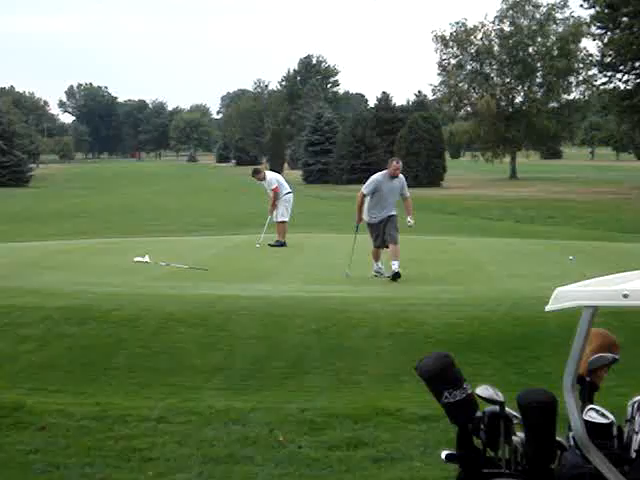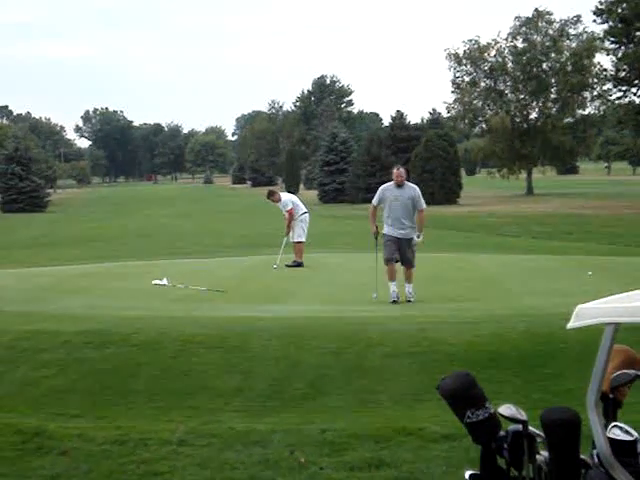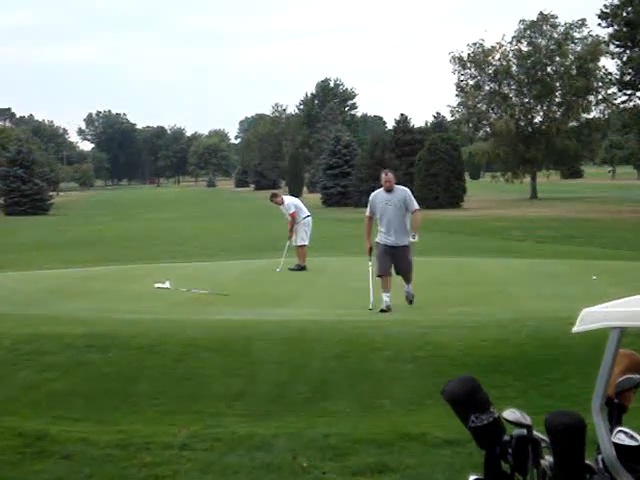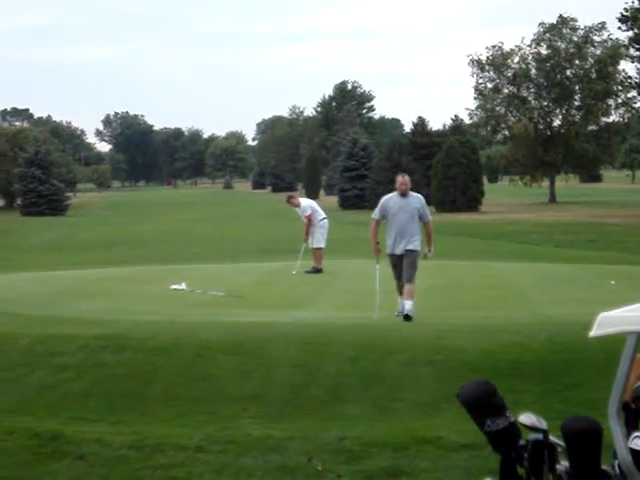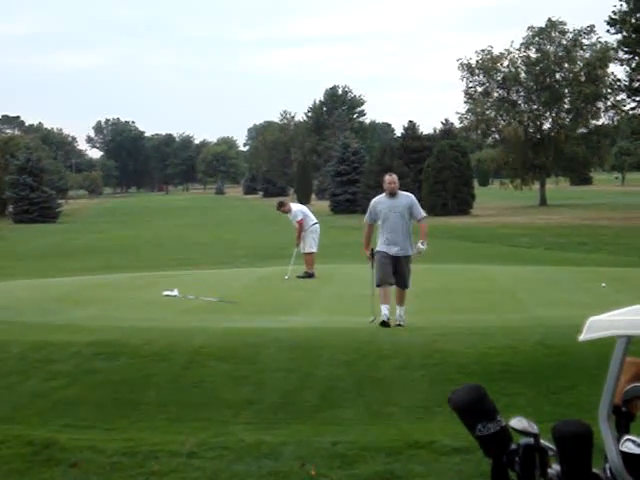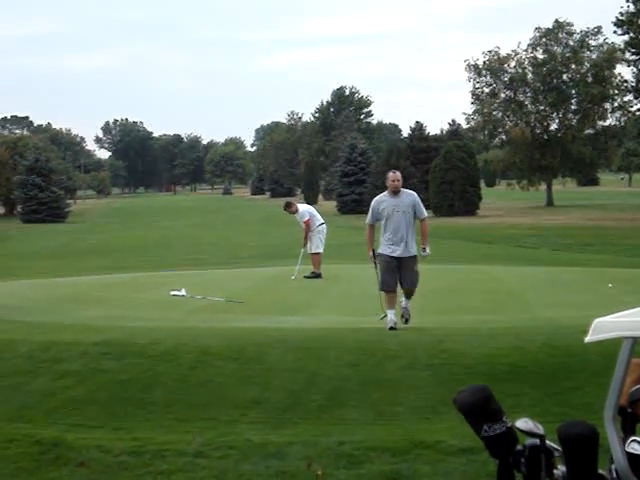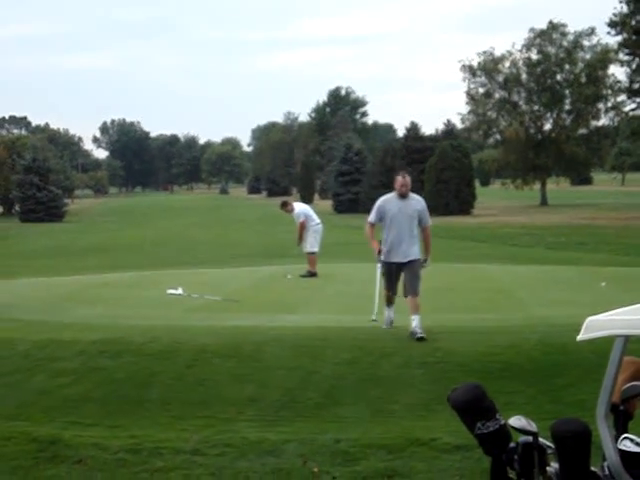
dt=0.4s
person 1, frame 1
left shoulder: (401, 179)
right shoulder: (376, 179)
left elbow: (406, 198)
right elbow: (361, 195)
left wrist: (409, 216)
right wrist: (358, 215)
left hip: (390, 214)
right hip: (373, 216)
left knee: (393, 240)
right knee: (378, 244)
left ankle: (395, 269)
right ankle: (377, 267)
person 1, frame 2
left shoulder: (414, 189)
right shoulder: (384, 189)
left elbow: (421, 211)
right elbow: (374, 206)
left wrist: (420, 232)
right wrist: (373, 225)
left hip: (408, 234)
right hip: (389, 233)
left knee: (408, 264)
right knee: (390, 260)
left ankle: (409, 290)
right ankle: (393, 290)
person 1, frame 3
left shoulder: (404, 192)
right shoulder: (374, 196)
left elbow: (415, 212)
right elbow: (369, 218)
left wrist: (414, 233)
right wrist: (367, 240)
left hip: (402, 241)
right hip: (383, 241)
left knee: (405, 271)
right knee: (384, 272)
left ankle: (408, 288)
right ankle: (386, 301)
person 1, frame 4
left shoulder: (419, 200)
right shoulder: (386, 200)
left elbow: (427, 223)
right elbow: (376, 222)
left wrist: (430, 246)
right wrist: (375, 243)
left hip: (412, 246)
right hip: (393, 247)
left knee: (408, 277)
right knee: (400, 279)
left ankle: (408, 309)
right ankle: (403, 303)
person 1, frame 5
left shoulder: (409, 199)
right shoulder: (376, 203)
left elbow: (422, 219)
right elbow: (369, 225)
left wrist: (422, 241)
right wrist: (366, 248)
left hip: (404, 250)
right hip: (384, 249)
left knee: (401, 285)
right knee: (384, 281)
left ankle: (400, 314)
right ankle: (385, 314)
person 1, frame 6
left shoulder: (412, 197)
right shoulder: (378, 201)
left elbow: (423, 220)
right elbow: (370, 225)
left wrist: (425, 245)
right wrist: (370, 249)
left hip: (409, 250)
right hip: (387, 251)
left knee: (410, 284)
right knee: (389, 287)
left ankle: (405, 304)
right ankle: (391, 317)
person 1, frame 7
left shoulder: (419, 202)
right shoulder: (384, 202)
left elbow: (425, 229)
right elbow: (370, 224)
left wrist: (427, 255)
right wrist: (374, 243)
left hip: (412, 256)
right hip: (389, 256)
left knee: (412, 291)
right knee: (390, 289)
left ankle: (415, 326)
right ankle: (389, 312)
